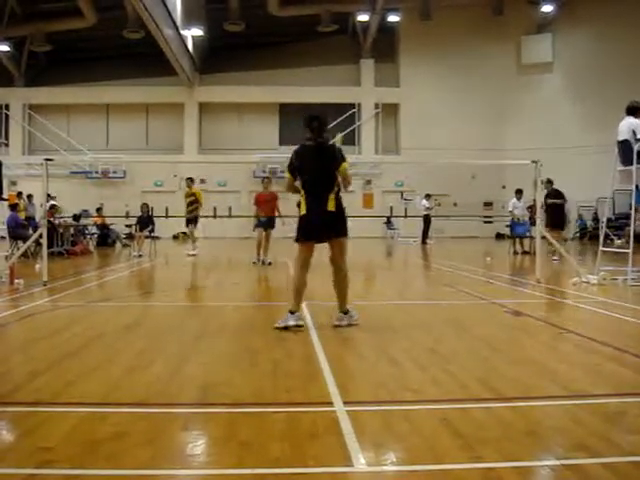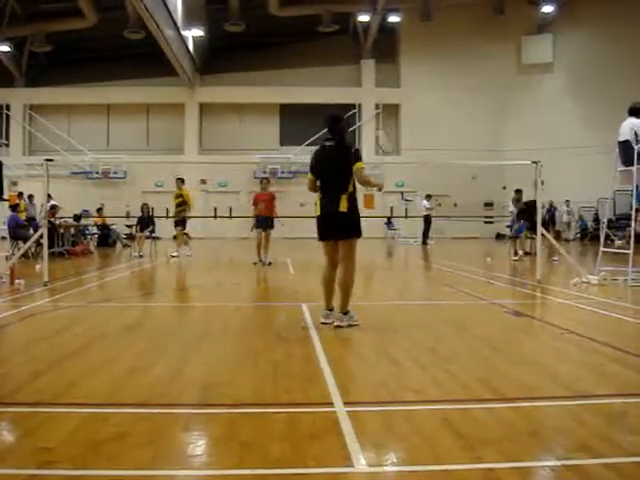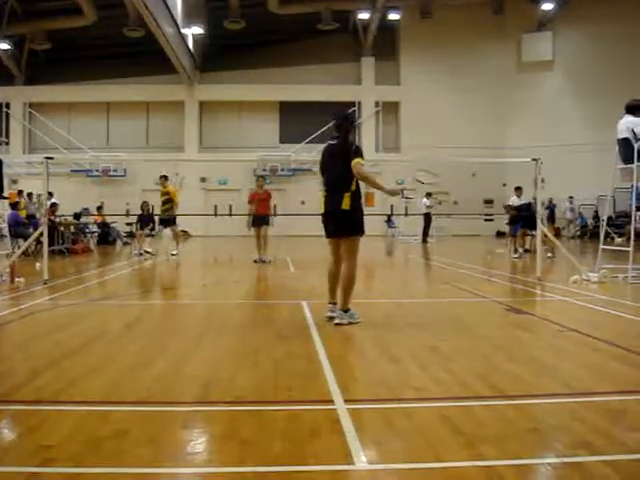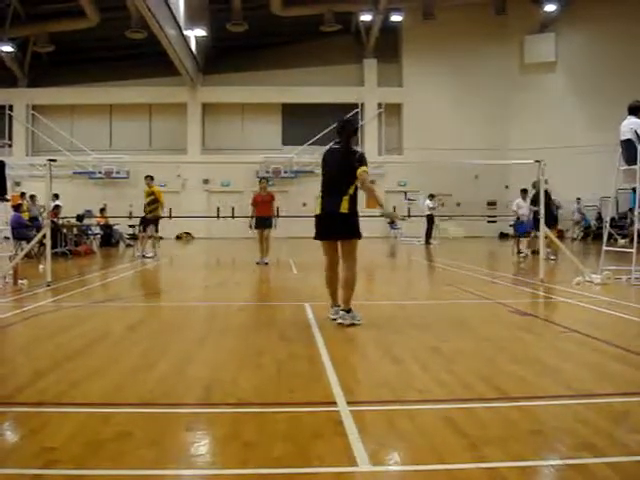
dt=0.4s
person 1, frame 1
left shoulder: (299, 153)
right shoulder: (333, 150)
left elbow: (290, 186)
right elbow: (346, 180)
right wrist: (341, 186)
left hip: (308, 212)
right hip: (332, 209)
left knee: (302, 264)
right knee: (339, 263)
left ankle: (294, 314)
right ankle: (343, 313)
person 1, frame 2
left shoulder: (319, 153)
right shoulder: (350, 151)
left elbow: (312, 186)
right elbow: (361, 178)
right wrist: (377, 184)
left hip: (324, 211)
right hip: (345, 209)
left knee: (331, 262)
right knee: (347, 263)
left ankle: (327, 311)
right ankle: (343, 314)
person 1, frame 3
left shoulder: (327, 150)
right shoulder: (352, 148)
right elbow: (359, 172)
right wrist: (386, 189)
left hip: (329, 207)
right hip: (348, 207)
left knee: (335, 258)
right knee: (349, 260)
left ankle: (332, 305)
right ankle: (344, 311)
person 1, frame 4
left shoulder: (327, 154)
right shoulder: (356, 156)
right elbow: (364, 183)
right wrist: (382, 207)
left hip: (324, 210)
right hip: (344, 211)
left knee: (331, 261)
right knee: (348, 262)
left ankle: (335, 307)
right ankle: (346, 311)
